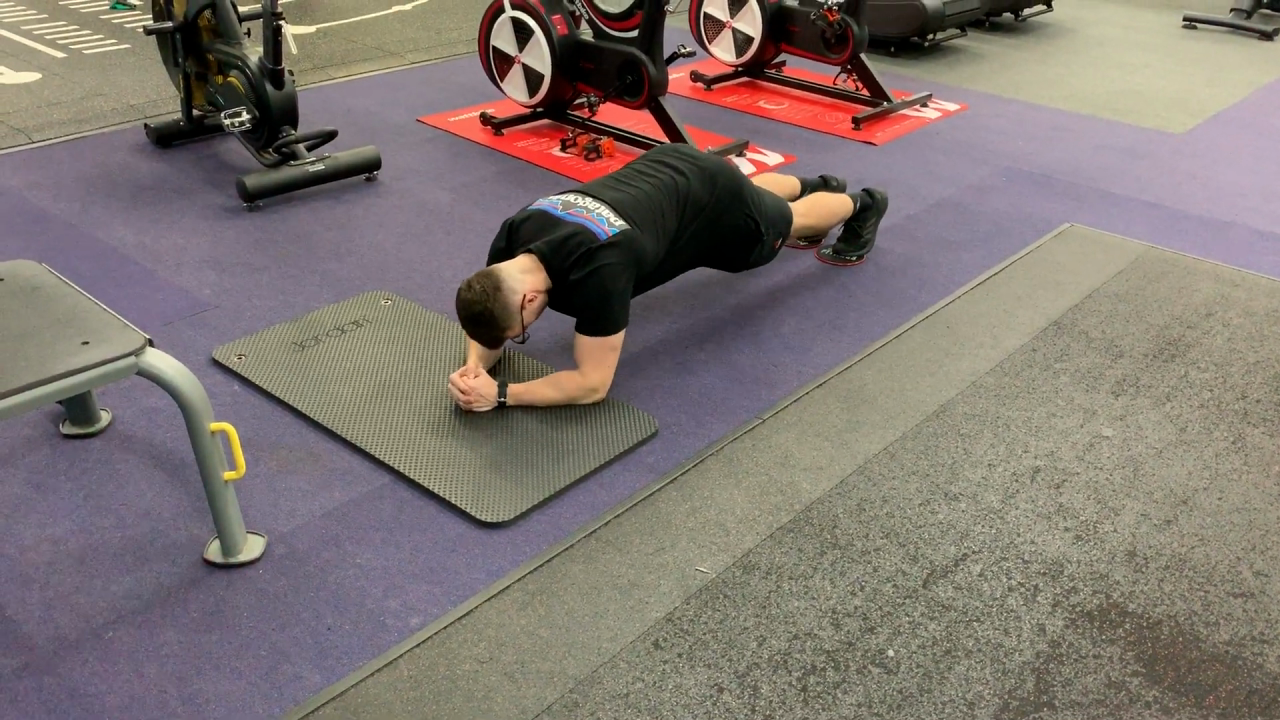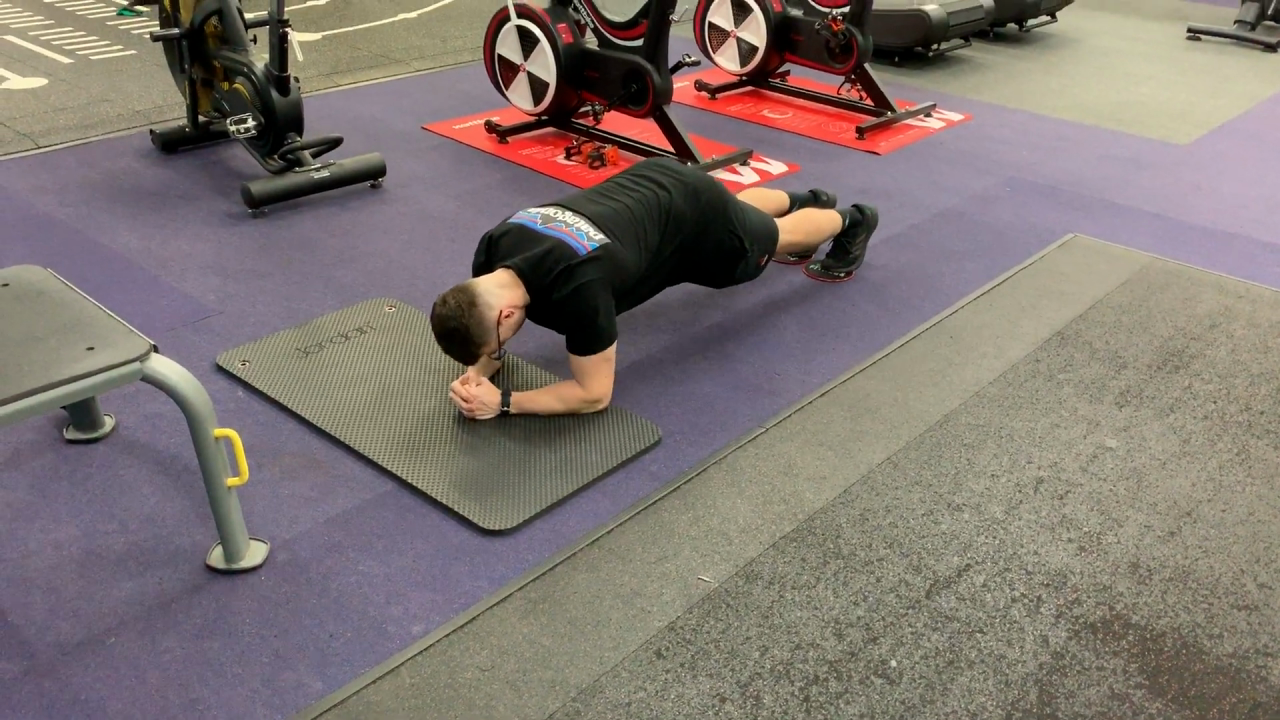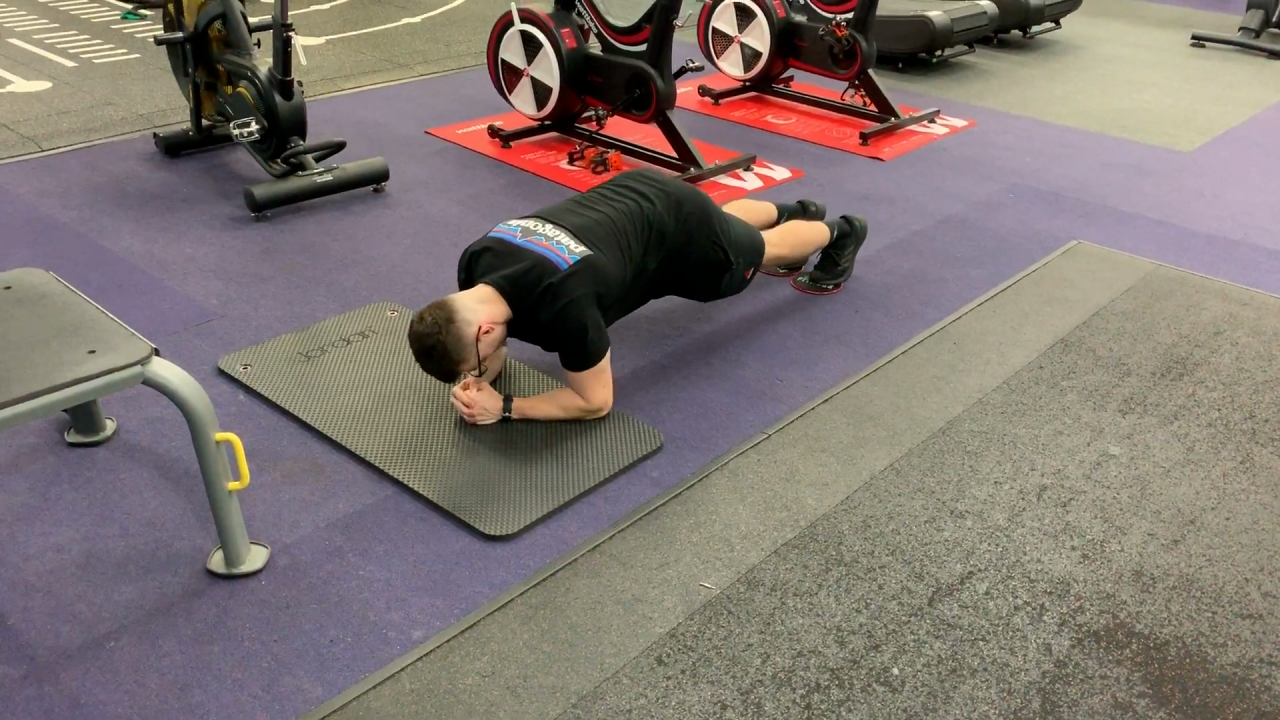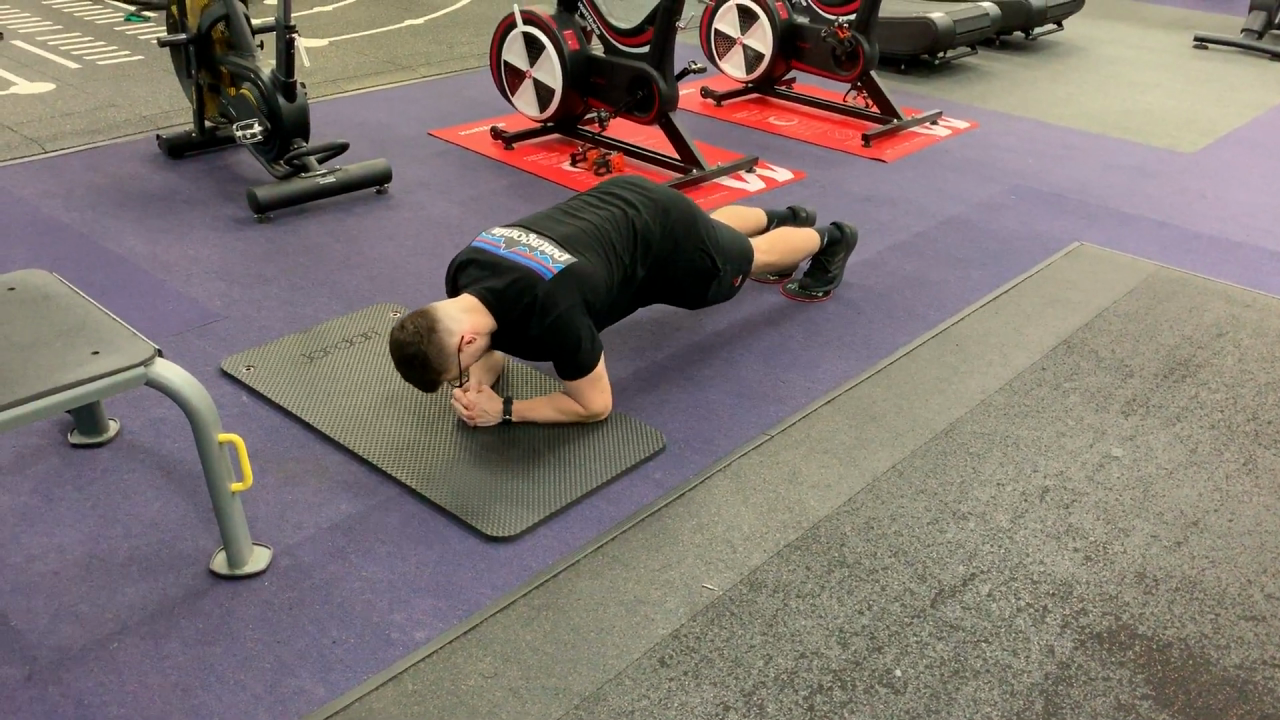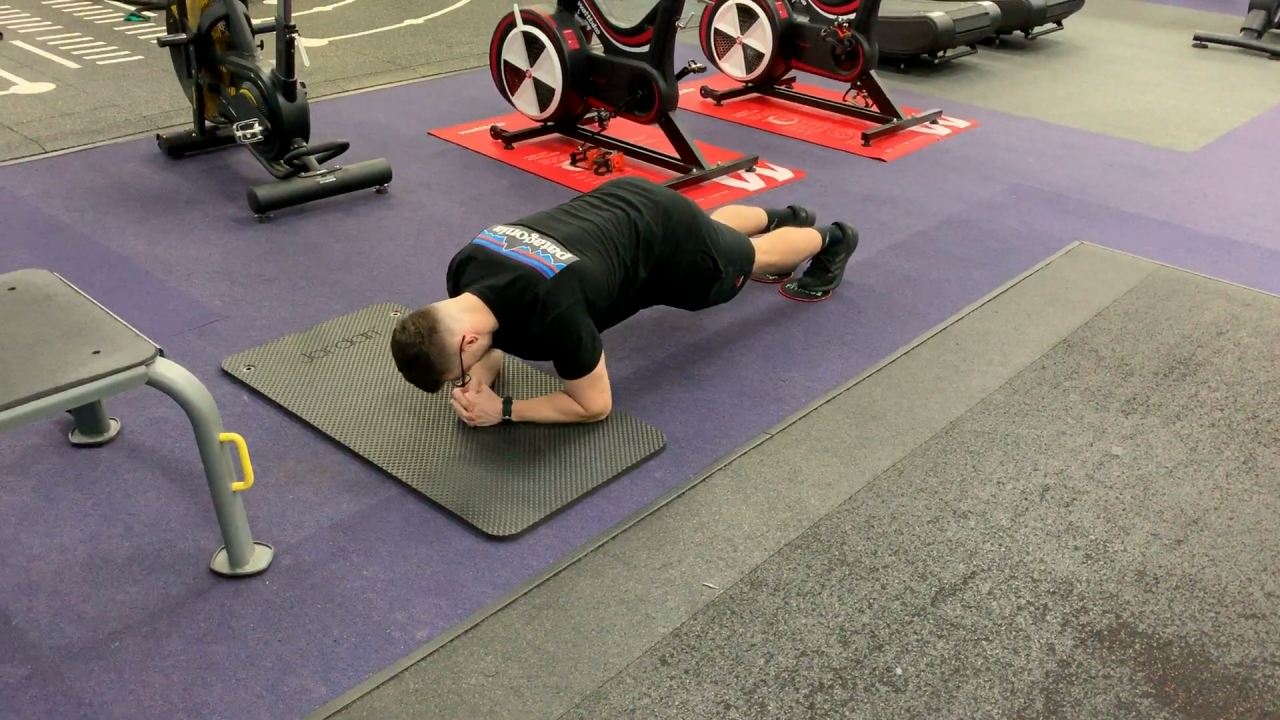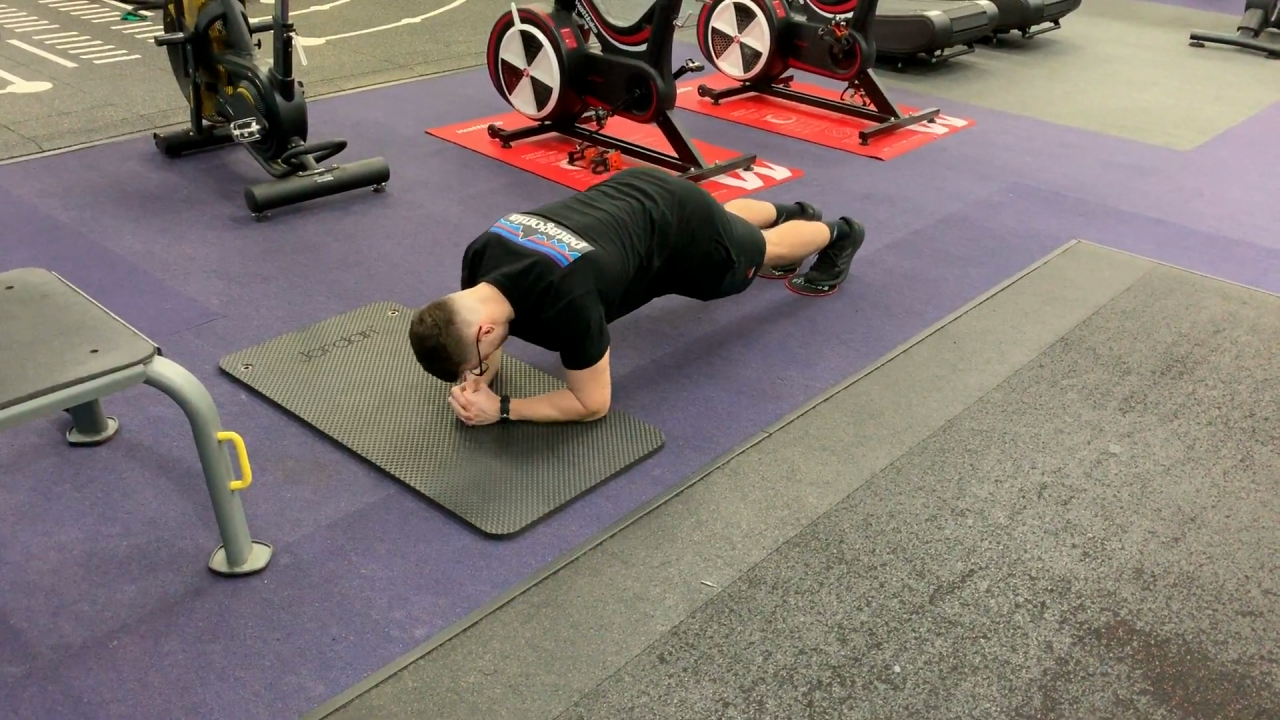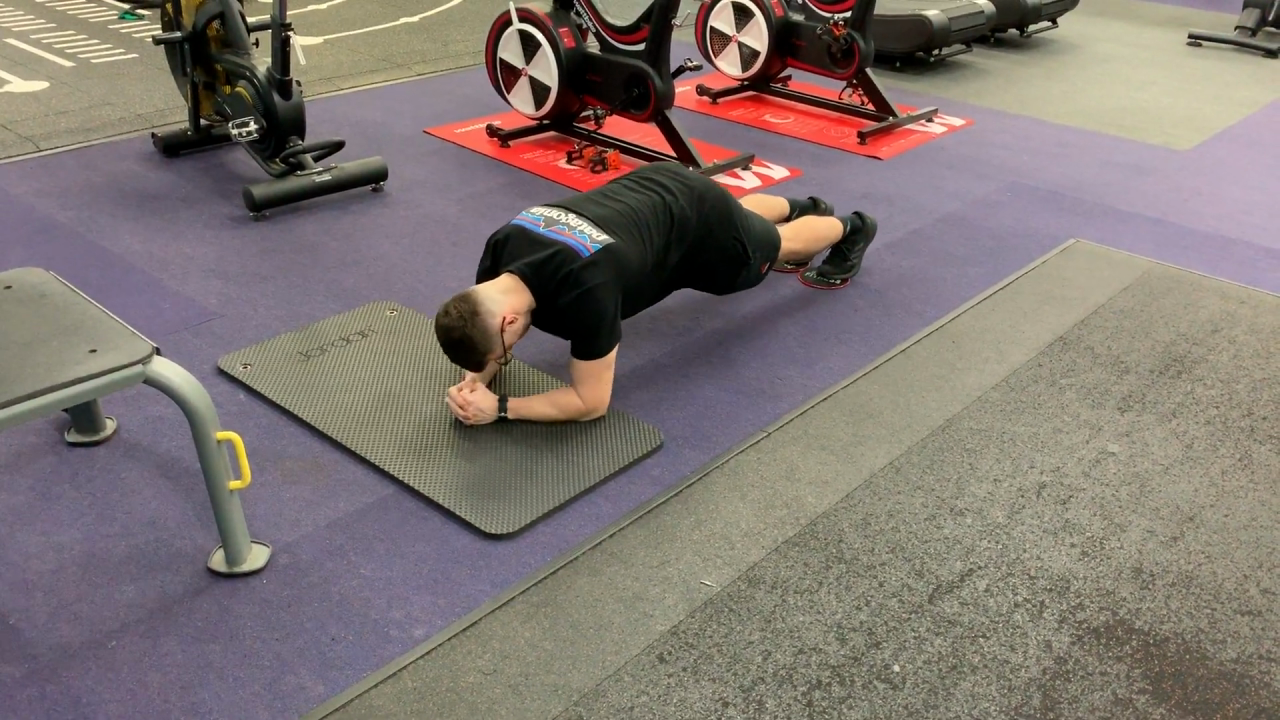
dt=0.3s
person 1, frame 1
left shoulder: (597, 274)
right shoulder: (513, 238)
left elbow: (592, 384)
right elbow: (490, 322)
left wrist: (500, 394)
right wrist: (475, 366)
left hip: (712, 198)
right hip: (667, 169)
left knee: (789, 220)
right knee: (760, 195)
left ankle: (861, 205)
right ankle: (819, 186)
person 1, frame 2
left shoulder: (576, 288)
right shoulder: (493, 252)
left elbow: (594, 393)
right elbow: (489, 347)
left wrist: (502, 402)
right wrist: (476, 373)
left hip: (693, 215)
right hip: (651, 183)
left knee: (775, 238)
right knee: (742, 209)
left ankle: (851, 221)
right ankle: (806, 202)
person 1, frame 3
left shoulder: (562, 303)
right shoulder: (477, 264)
left elbow: (596, 402)
right elbow: (492, 352)
left wrist: (504, 407)
right wrist: (474, 381)
left hip: (679, 229)
right hip: (634, 195)
left knee: (763, 250)
right knee: (729, 224)
left ankle: (840, 233)
right ankle: (796, 212)
person 1, frame 4
left shoulder: (551, 312)
right shoulder: (464, 274)
left elbow: (596, 405)
right elbow: (494, 347)
left wrist: (503, 409)
right wrist: (479, 383)
left hip: (667, 236)
right hip: (621, 201)
left knee: (751, 258)
right knee: (717, 229)
left ankle: (829, 240)
right ankle: (786, 218)
person 1, frame 5
left shoulder: (551, 310)
right shoulder: (466, 270)
left elbow: (595, 406)
right elbow: (492, 348)
left wrist: (502, 409)
right wrist: (479, 382)
left hip: (668, 238)
right hip: (622, 203)
left knee: (753, 258)
right knee: (717, 229)
left ankle: (830, 239)
right ankle: (784, 217)
person 1, frame 6
left shoulder: (565, 300)
right shoulder: (480, 260)
left elbow: (593, 404)
right elbow: (484, 350)
left wrist: (501, 407)
right wrist: (473, 382)
left hip: (683, 231)
right hip: (636, 193)
left knee: (764, 250)
right knee: (726, 218)
left ankle: (837, 234)
right ankle: (791, 214)
person 1, frame 7
left shoulder: (584, 291)
right shoulder: (501, 250)
left elbow: (591, 402)
right elbow: (486, 338)
left wrist: (500, 407)
right wrist: (474, 381)
left hip: (700, 220)
right hip: (653, 189)
left knee: (778, 246)
right knee: (742, 215)
left ankle: (851, 229)
right ankle: (804, 208)
